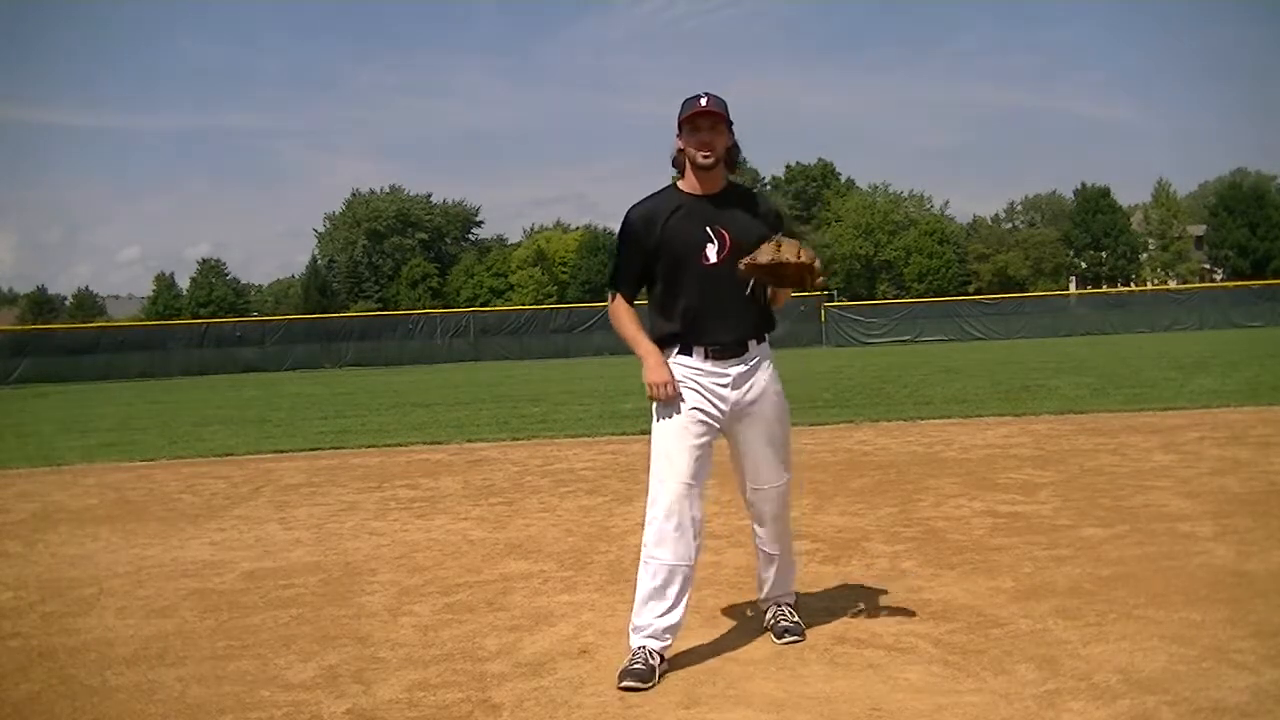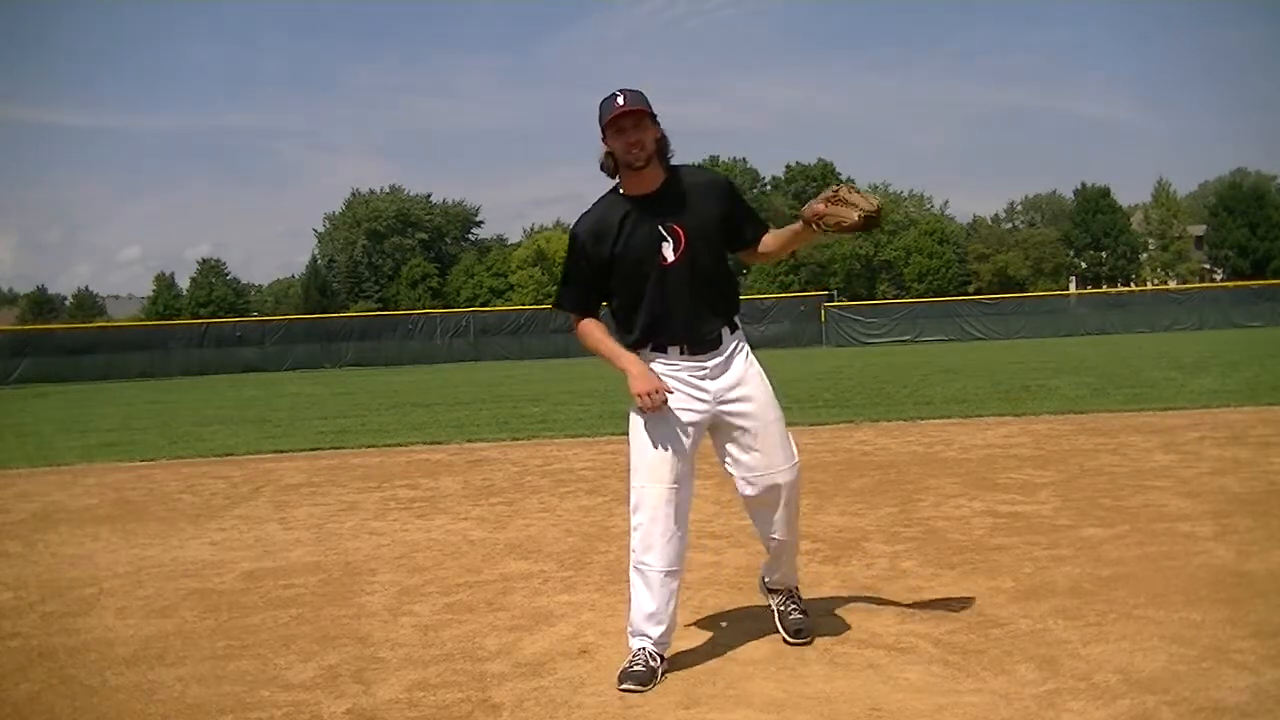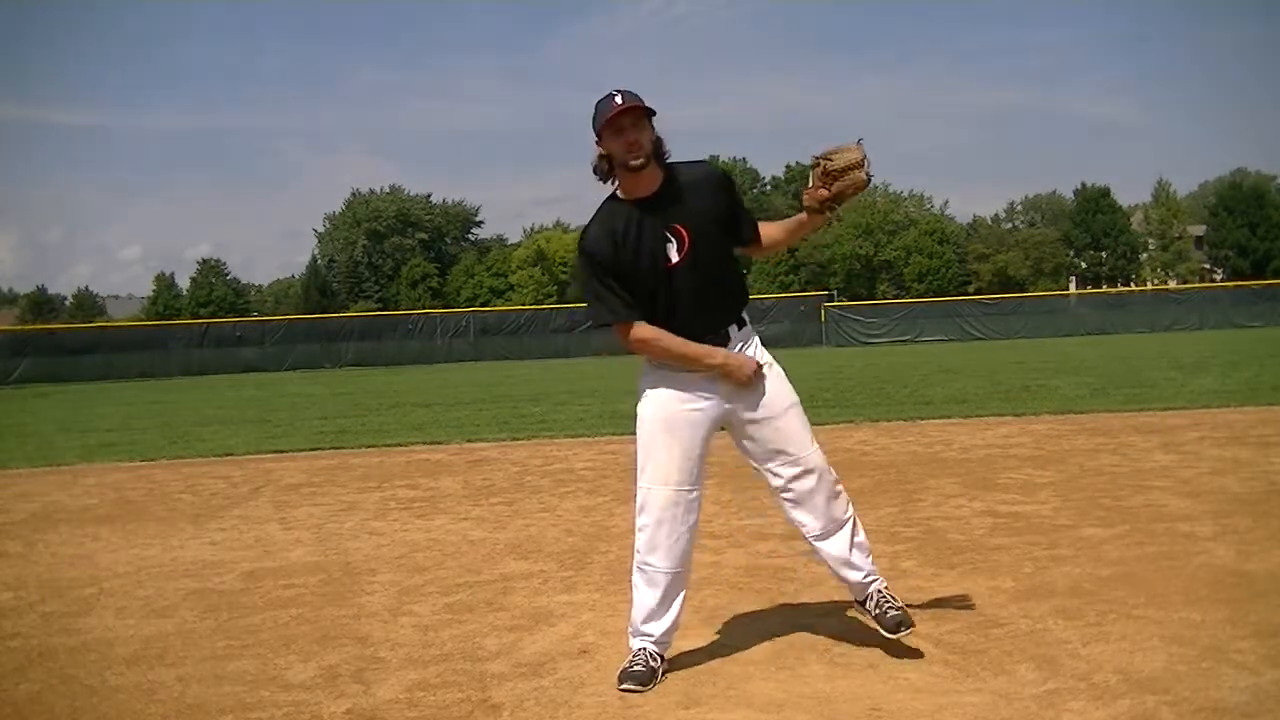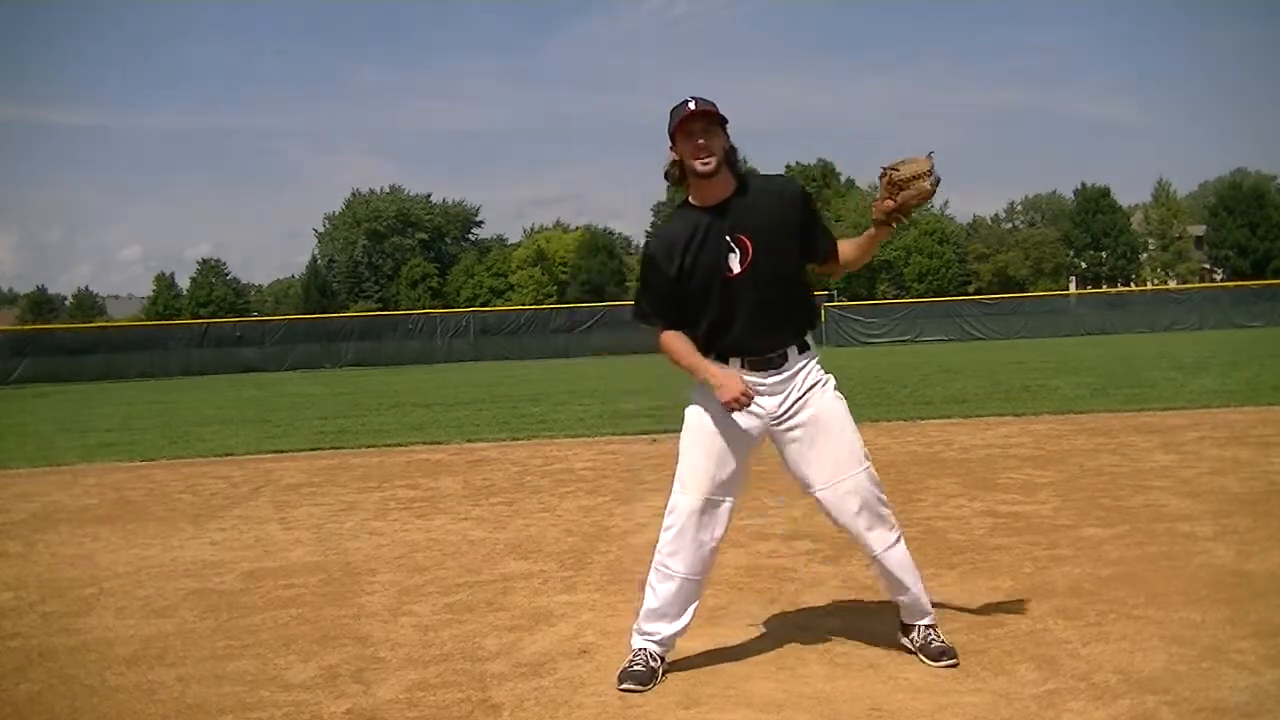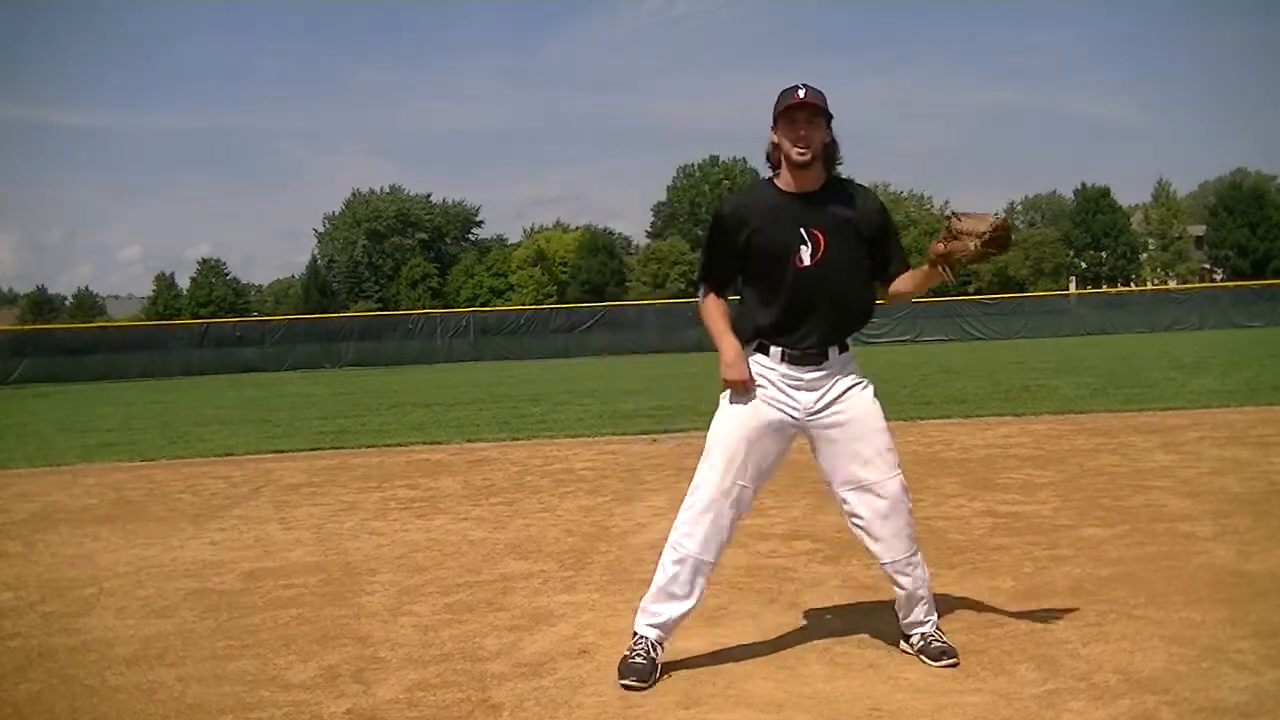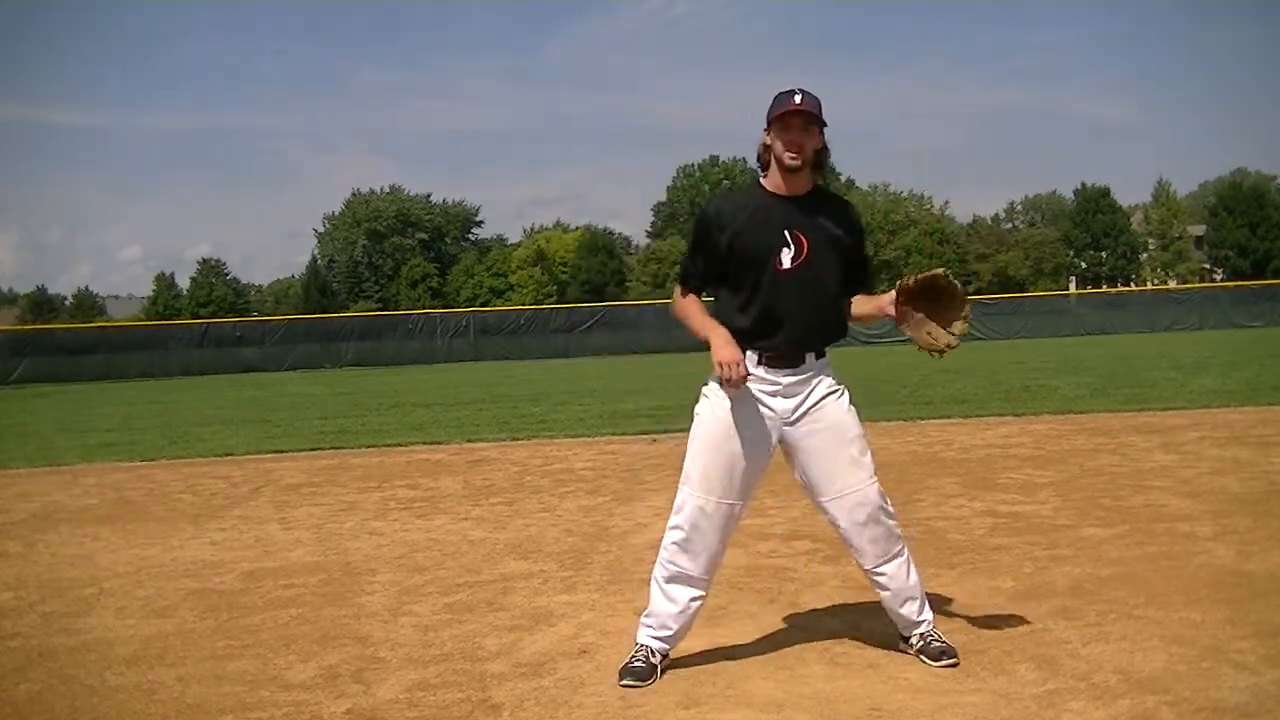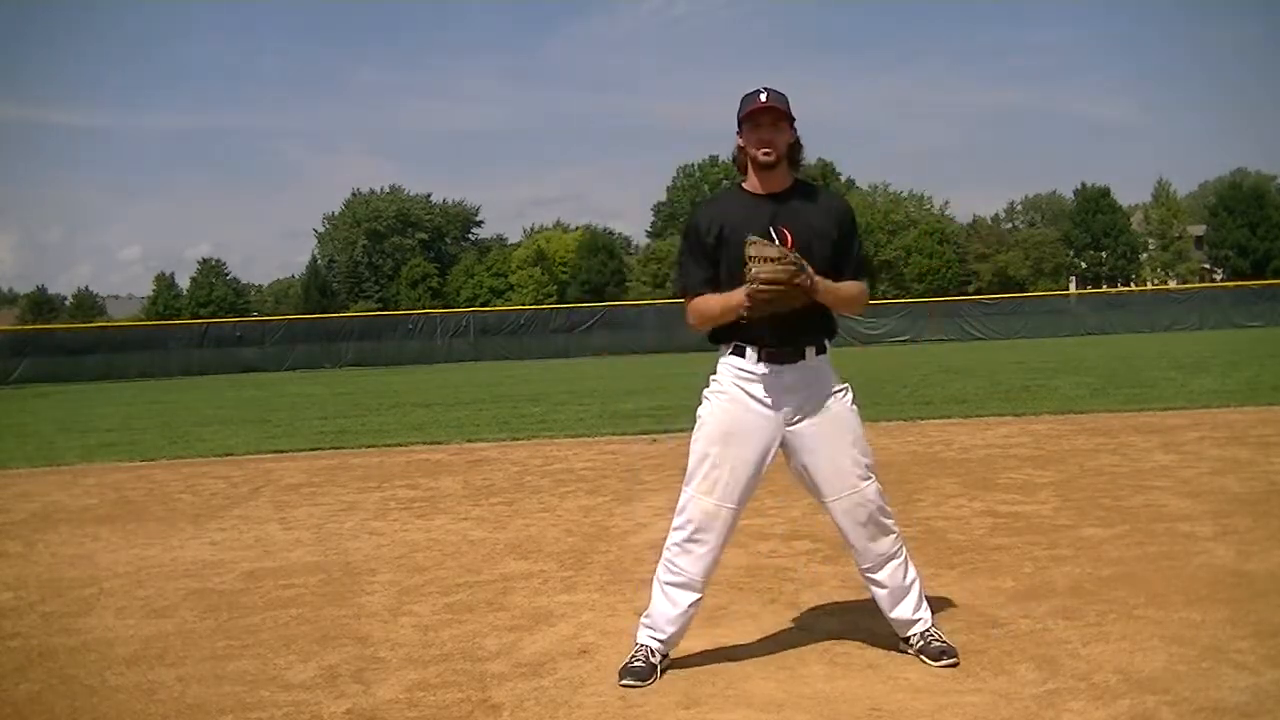
dt=0.3s
person 1, frame 1
left shoulder: (760, 211)
right shoulder: (649, 215)
left elbow: (781, 297)
right elbow: (619, 300)
left wrist: (786, 278)
right wrist: (650, 356)
left hip: (754, 368)
right hip: (686, 376)
left knee: (770, 496)
right knee: (671, 502)
left ankle: (778, 601)
right ankle: (649, 643)
person 1, frame 2
left shoulder: (709, 188)
right shoulder: (593, 227)
left elbow: (754, 248)
right elbow: (580, 318)
left wrist: (807, 230)
right wrist: (632, 368)
left hip: (729, 358)
right hip: (655, 373)
left knee: (776, 476)
right knee: (656, 510)
left ankle: (780, 584)
right ankle: (647, 644)
person 1, frame 3
left shoulder: (708, 184)
right shoulder: (601, 236)
left elbow: (753, 241)
right elbow: (632, 332)
left wrist: (813, 217)
right wrist: (718, 361)
left hip: (745, 353)
right hip: (674, 375)
left knee: (807, 475)
right knee: (662, 512)
left ankle: (865, 586)
right ankle: (648, 644)
person 1, frame 4
left shoulder: (786, 199)
right shoulder: (668, 241)
left elbow: (831, 260)
right elbow: (668, 330)
left wrist: (882, 227)
right wrist: (712, 372)
left hip: (801, 377)
right hip: (724, 385)
left knee: (859, 498)
right knee: (691, 518)
left ankle: (916, 619)
right ankle: (649, 645)
person 1, frame 5
left shoulder: (862, 206)
right shoulder: (740, 211)
left elbow: (893, 286)
right elbow: (711, 293)
left wrist: (939, 264)
right wrist: (728, 347)
left hip: (838, 378)
right hip: (765, 379)
left knee: (887, 502)
right knee: (710, 503)
left ankle: (918, 625)
right ankle: (650, 633)
person 1, frame 6
left shoulder: (842, 217)
right shoulder: (723, 211)
left elbow: (852, 302)
right elbow: (683, 298)
left wrist: (900, 304)
right wrist: (715, 334)
left hip: (813, 382)
right hip: (739, 383)
left knee: (865, 508)
right knee: (697, 518)
left ankle: (917, 625)
right ankle: (654, 639)
person 1, frame 7
left shoulder: (830, 207)
right shoulder: (711, 215)
left elbow: (859, 296)
right elbow: (695, 313)
left wrist: (816, 287)
right wrist: (742, 293)
left hip: (816, 377)
right hip: (741, 380)
left knee: (864, 508)
right knee: (701, 517)
left ankle: (914, 624)
right ankle: (654, 640)
